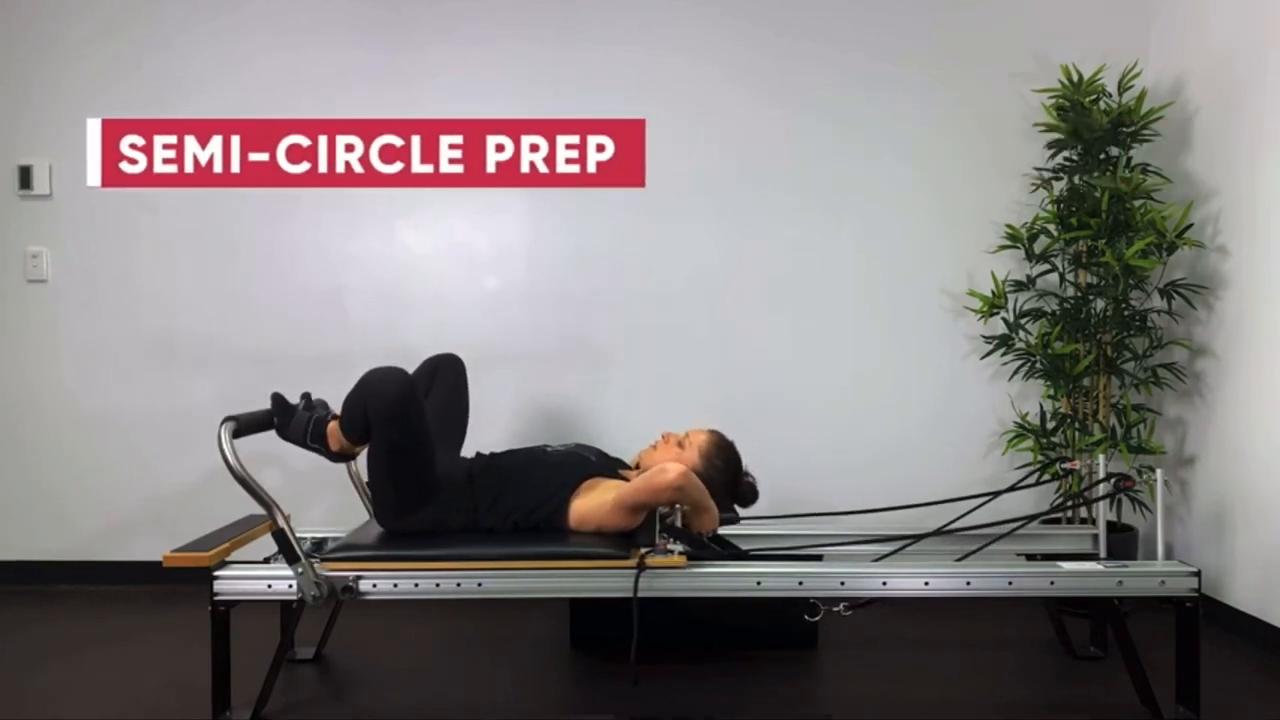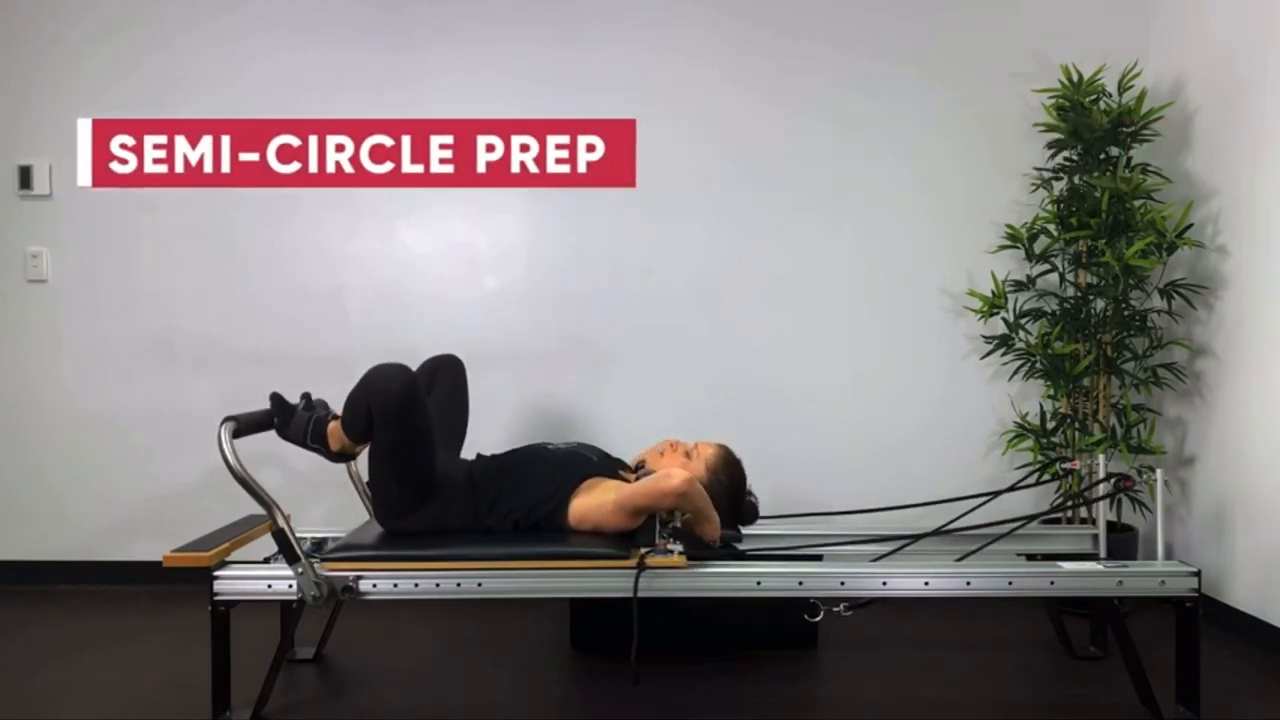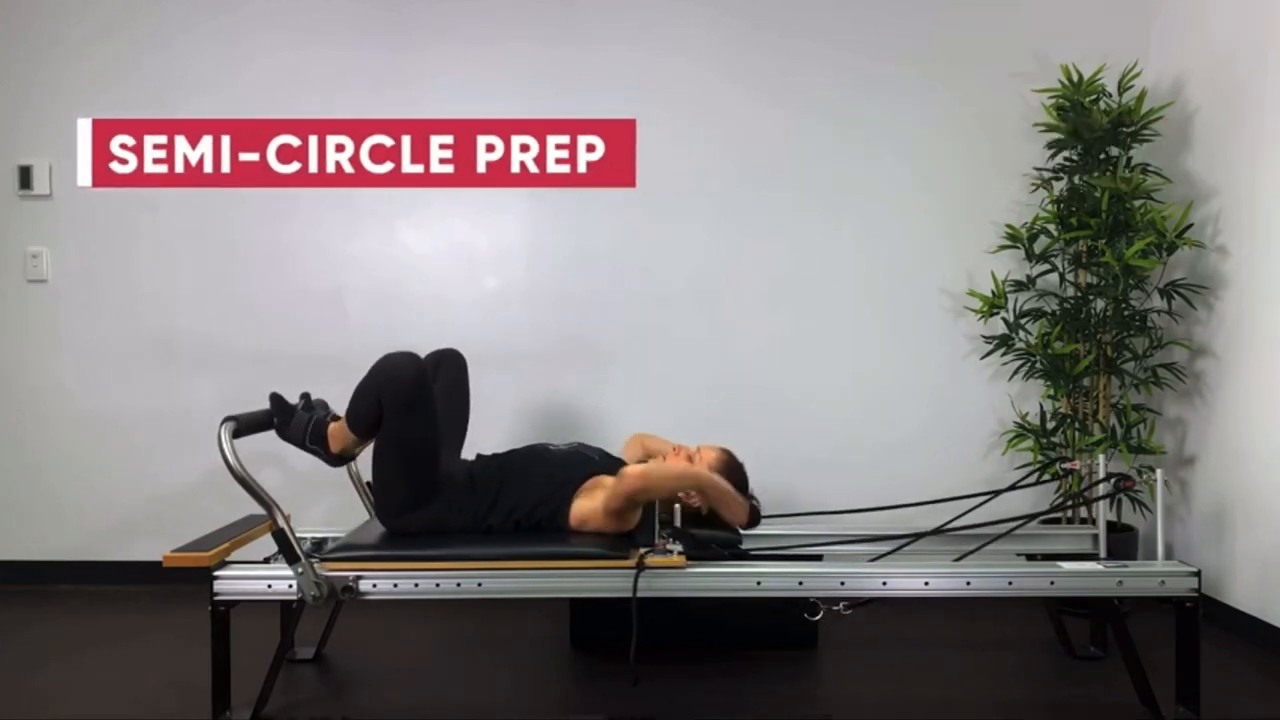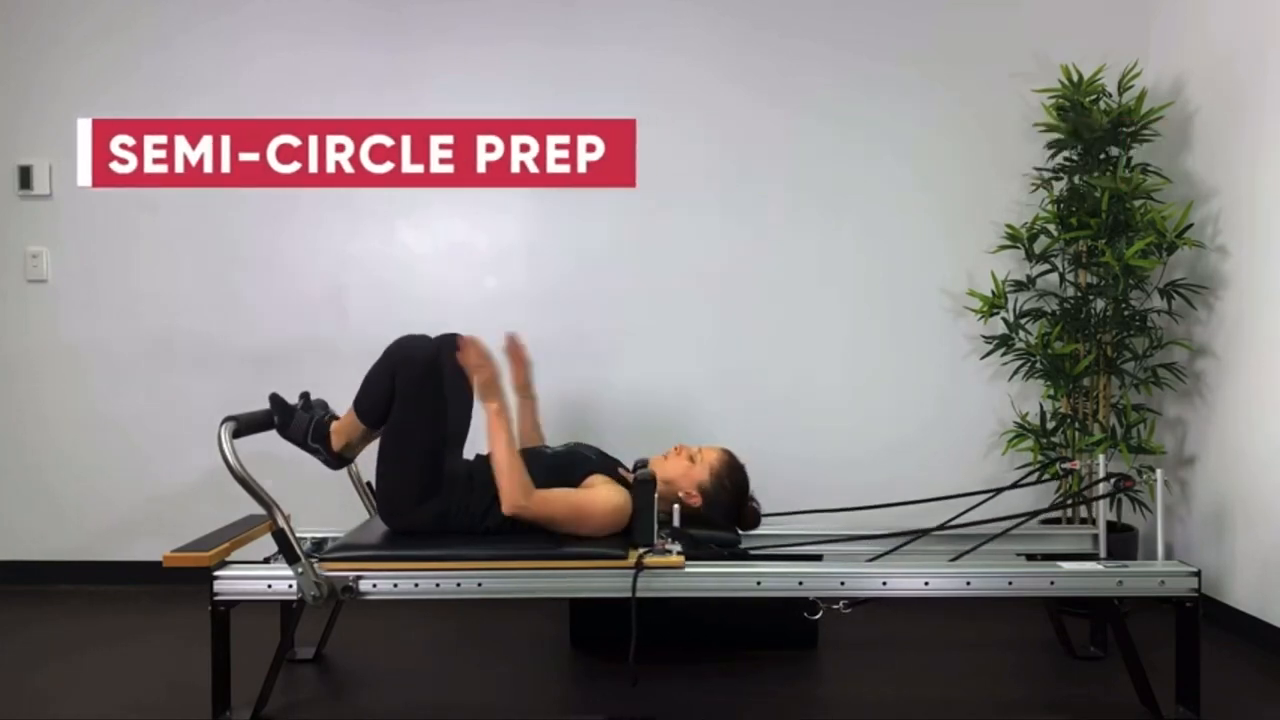
dt=0.4s
person 1, frame 1
left shoulder: (622, 507)
right shoulder: (624, 478)
left elbow: (671, 479)
left wrist: (704, 510)
left hip: (424, 508)
right hip: (449, 482)
left knee: (389, 385)
right knee: (444, 366)
left ankle: (332, 439)
right ankle: (342, 432)
person 1, frame 2
left shoulder: (622, 509)
right shoulder: (626, 476)
left elbow: (675, 484)
right elbow: (660, 465)
left wrist: (705, 520)
left hip: (423, 508)
right hip: (450, 483)
left knee: (393, 381)
right knee: (444, 367)
left ankle: (331, 438)
right ankle: (339, 428)
person 1, frame 3
left shoulder: (623, 511)
right shoulder: (628, 485)
left elbow: (647, 475)
right elbow: (639, 442)
left wrist: (718, 491)
left hip: (423, 508)
right hip: (449, 486)
left knee: (402, 371)
right knee: (445, 362)
left ankle: (333, 441)
right ankle: (339, 430)
person 1, frame 4
left shoulder: (615, 507)
right shoulder: (625, 484)
left elbow: (519, 503)
left wrist: (494, 402)
right wrist: (525, 389)
left hip: (423, 506)
right hip: (448, 485)
left knee: (416, 355)
right knee: (447, 348)
left ankle: (332, 440)
right ankle: (341, 430)
